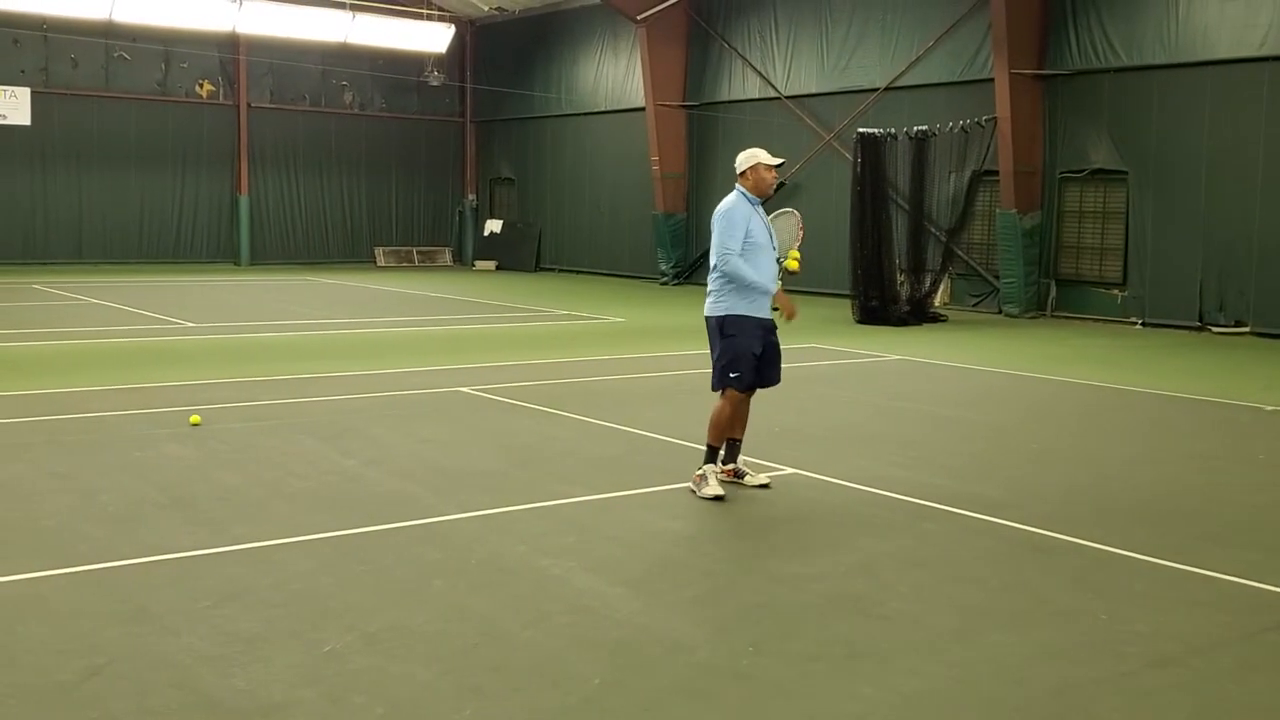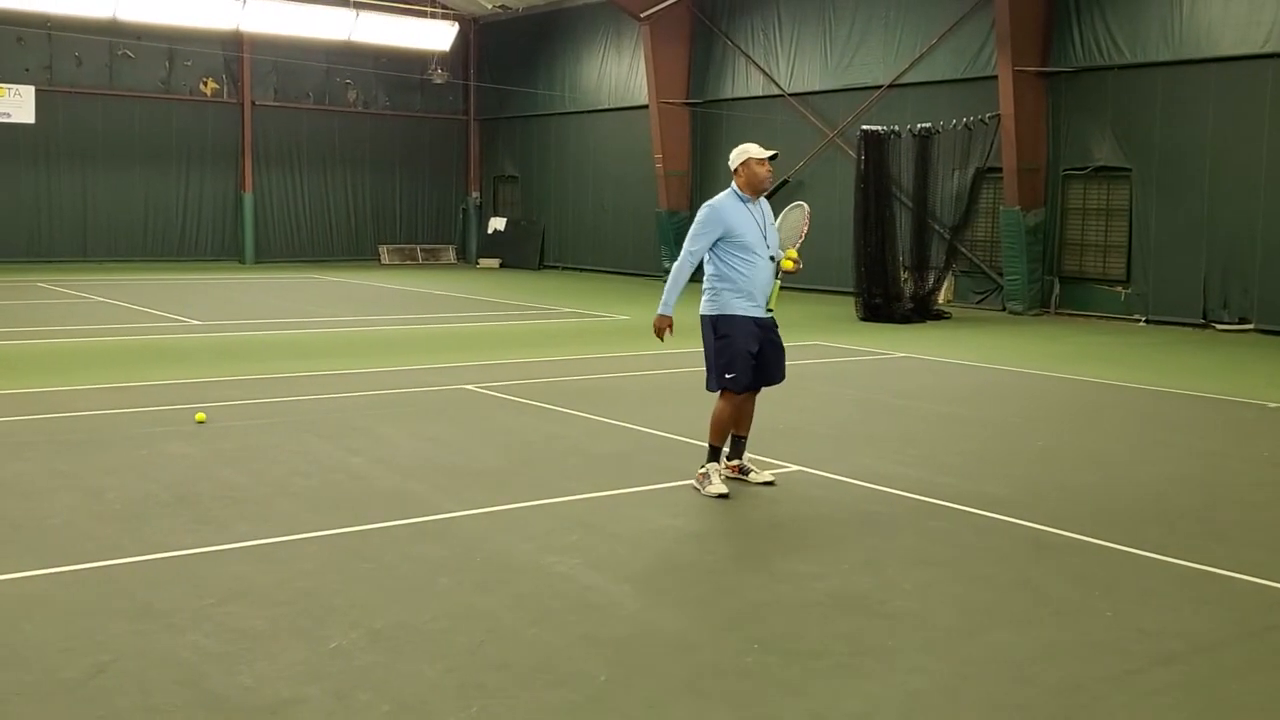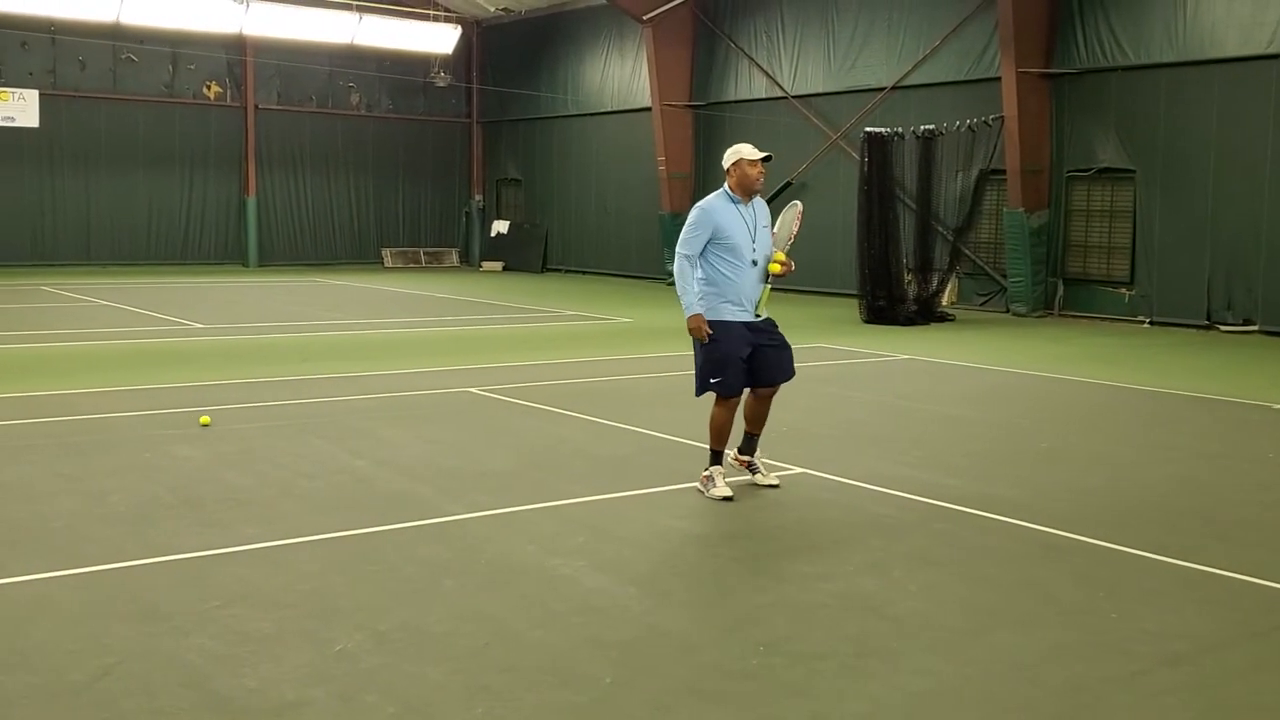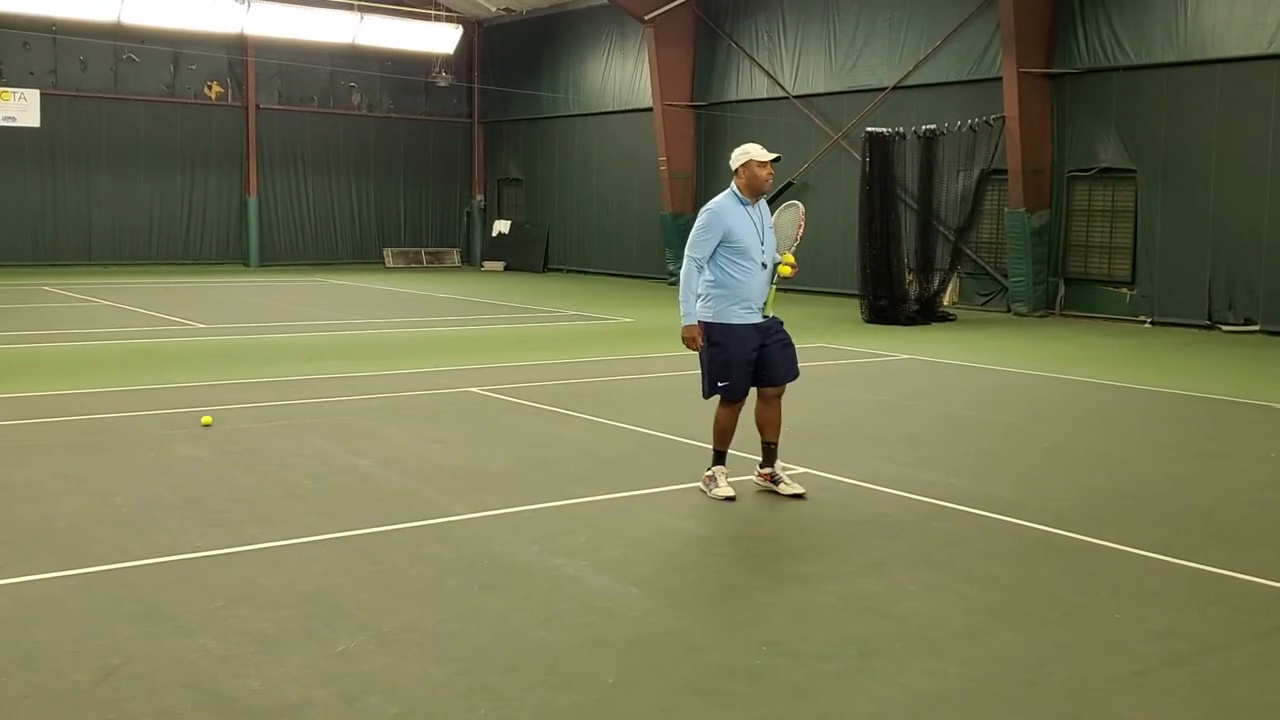
dt=0.4s
person 1, frame 1
left shoulder: (754, 209)
right shoulder: (732, 209)
right elbow: (727, 262)
left wrist: (775, 283)
right wrist: (774, 291)
left hip: (756, 315)
right hip: (733, 316)
left knee: (746, 390)
right knee: (733, 392)
left ankle: (730, 464)
right ankle: (706, 469)
person 1, frame 2
left shoulder: (764, 207)
right shoulder: (718, 209)
right elbow: (687, 259)
left wrist: (786, 262)
right wrist: (666, 308)
left hip: (759, 315)
right hip: (728, 315)
left knee: (751, 388)
right knee: (732, 392)
left ankle: (735, 460)
right ankle: (709, 468)
person 1, frame 3
left shoulder: (762, 208)
right shoulder: (709, 210)
right elbow: (683, 260)
left wrist: (780, 265)
right wrist: (691, 311)
left hip: (757, 318)
right hip: (720, 320)
left knee: (767, 387)
right knee: (728, 395)
left ankle: (746, 454)
right ankle: (712, 471)
person 1, frame 4
left shoulder: (762, 208)
right shoulder: (717, 211)
right elbow: (691, 264)
left wrist: (781, 263)
right wrist: (689, 319)
left hip: (762, 319)
right hip: (726, 323)
left knee: (773, 390)
right knee: (733, 398)
left ankle: (768, 469)
right ankle: (715, 471)
